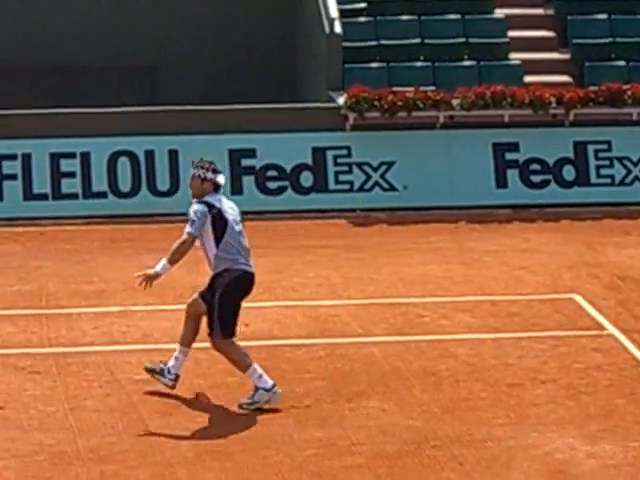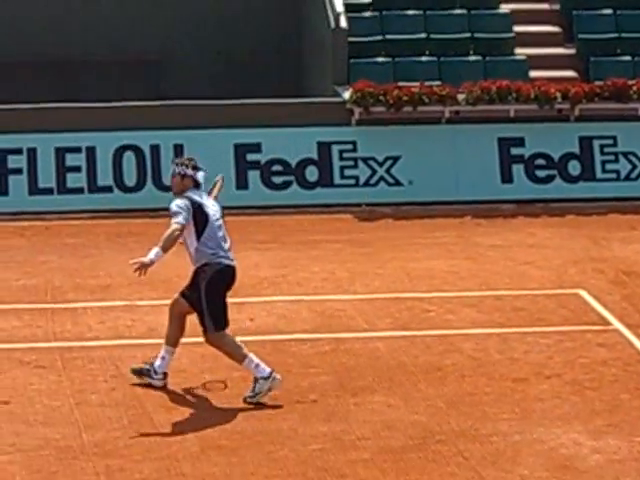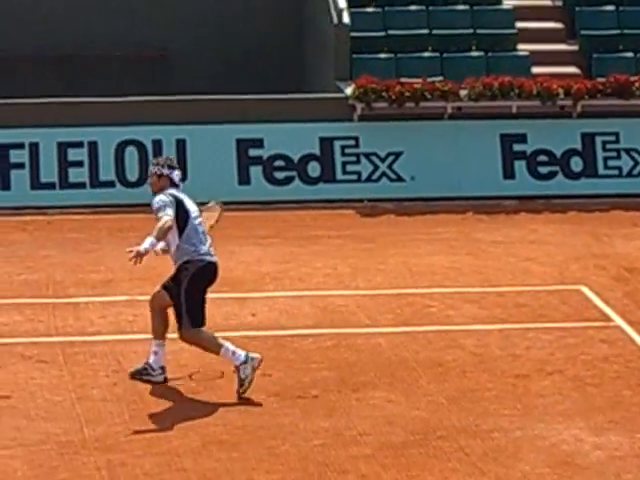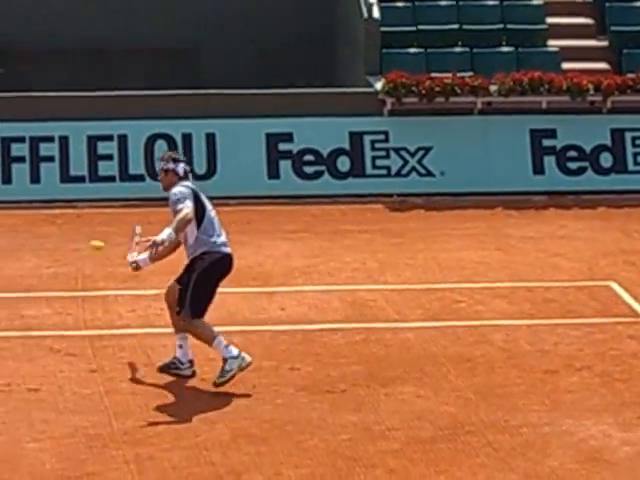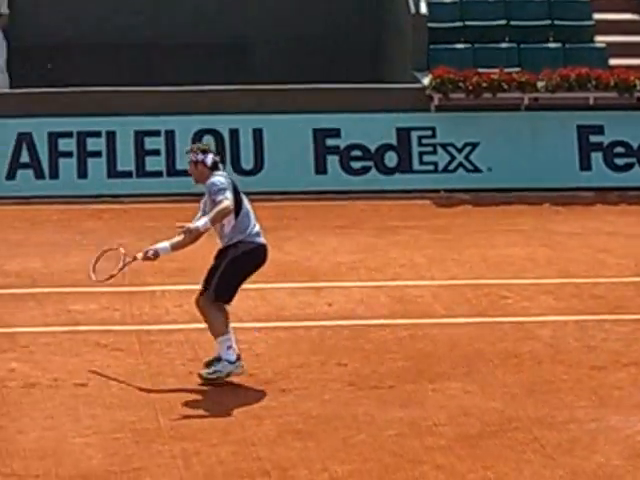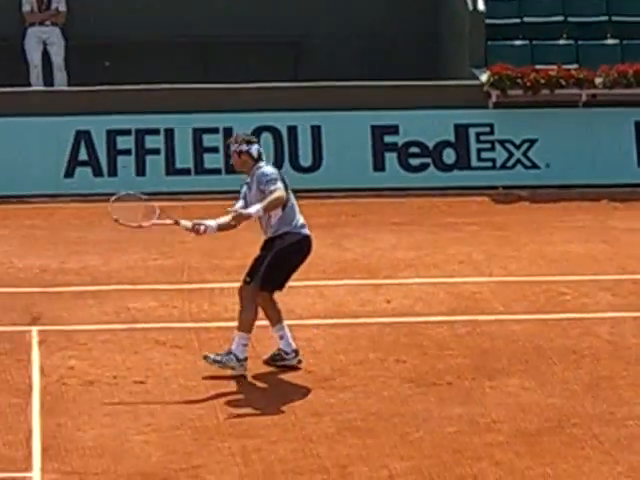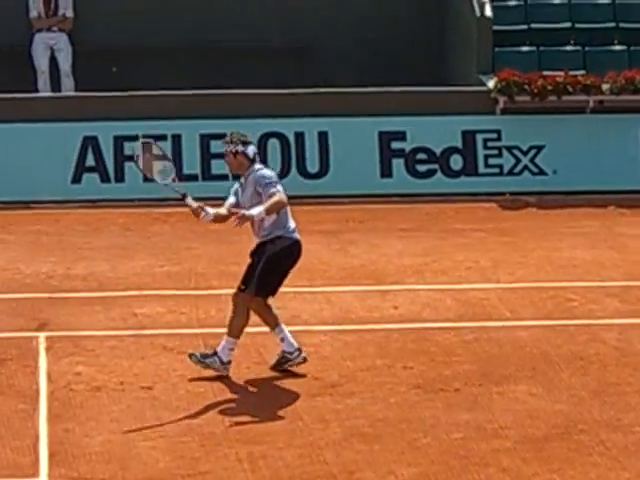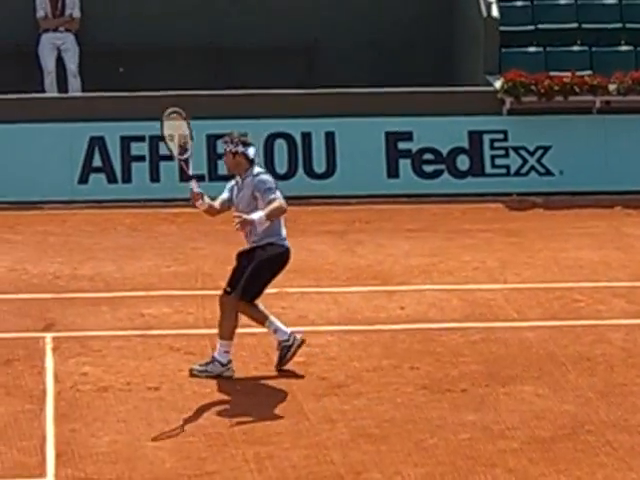
dt=0.1s
person 1, frame 1
left shoulder: (202, 207)
right shoulder: (228, 206)
left elbow: (186, 241)
left wrist: (160, 269)
left hip: (230, 277)
right hip: (239, 274)
left knee: (221, 340)
right knee: (194, 310)
left ankle: (265, 388)
right ankle: (171, 371)
person 1, frame 2
left shoulder: (181, 202)
right shoulder: (208, 202)
left elbow: (175, 230)
left wrist: (153, 256)
left hip: (212, 271)
right hip: (220, 268)
left knee: (215, 335)
right knee: (177, 309)
left ankle: (264, 375)
right ankle: (158, 370)
person 1, frame 3
left shoulder: (164, 198)
right shoulder: (183, 200)
left elbow: (166, 223)
left wrist: (147, 246)
right wrist: (164, 246)
left hip: (195, 267)
right hip: (201, 265)
left knee: (189, 333)
right knee: (157, 302)
left ankle: (243, 361)
right ankle: (155, 367)
person 1, frame 4
left shoulder: (179, 192)
right shoulder: (186, 193)
left elbow: (186, 216)
right elbow: (174, 245)
left wrist: (162, 237)
right wrist: (144, 259)
left hip: (211, 258)
right hip: (212, 258)
left knee: (185, 318)
right knee: (172, 296)
left ankle: (233, 356)
right ankle: (183, 360)
person 1, frame 5
left shoulder: (218, 181)
right shoulder: (209, 194)
left elbow: (228, 206)
right elbow: (191, 236)
left wrist: (201, 224)
right wrist: (161, 249)
left hip: (246, 249)
right hip: (249, 249)
left knee: (206, 301)
right knee: (212, 301)
left ankle: (228, 359)
right ankle: (229, 356)
person 1, frame 6
left shoulder: (265, 173)
right shoulder: (249, 184)
left elbow: (281, 197)
right elbow: (234, 219)
left wrist: (253, 211)
right wrist: (208, 226)
left hip: (290, 240)
right hip: (286, 241)
left knee: (248, 292)
right knee: (262, 295)
left ankle: (238, 356)
right ankle: (288, 350)
person 1, frame 7
left shoulder: (262, 175)
right shoulder: (241, 185)
left elbow: (281, 201)
right elbow: (225, 213)
left wrist: (254, 213)
right wrist: (205, 212)
left hip: (281, 244)
right hip: (275, 245)
left knee: (242, 299)
right knee: (255, 300)
left ankle: (223, 358)
right ankle: (291, 350)
person 1, frame 8
left shoulder: (260, 179)
right shoulder: (235, 185)
left elbow: (280, 205)
right elbow: (215, 209)
left wrist: (256, 218)
right wrist: (201, 201)
left hip: (269, 250)
right hip: (257, 250)
left knee: (228, 300)
right knee: (240, 302)
left ankle: (222, 361)
right ankle: (287, 338)
